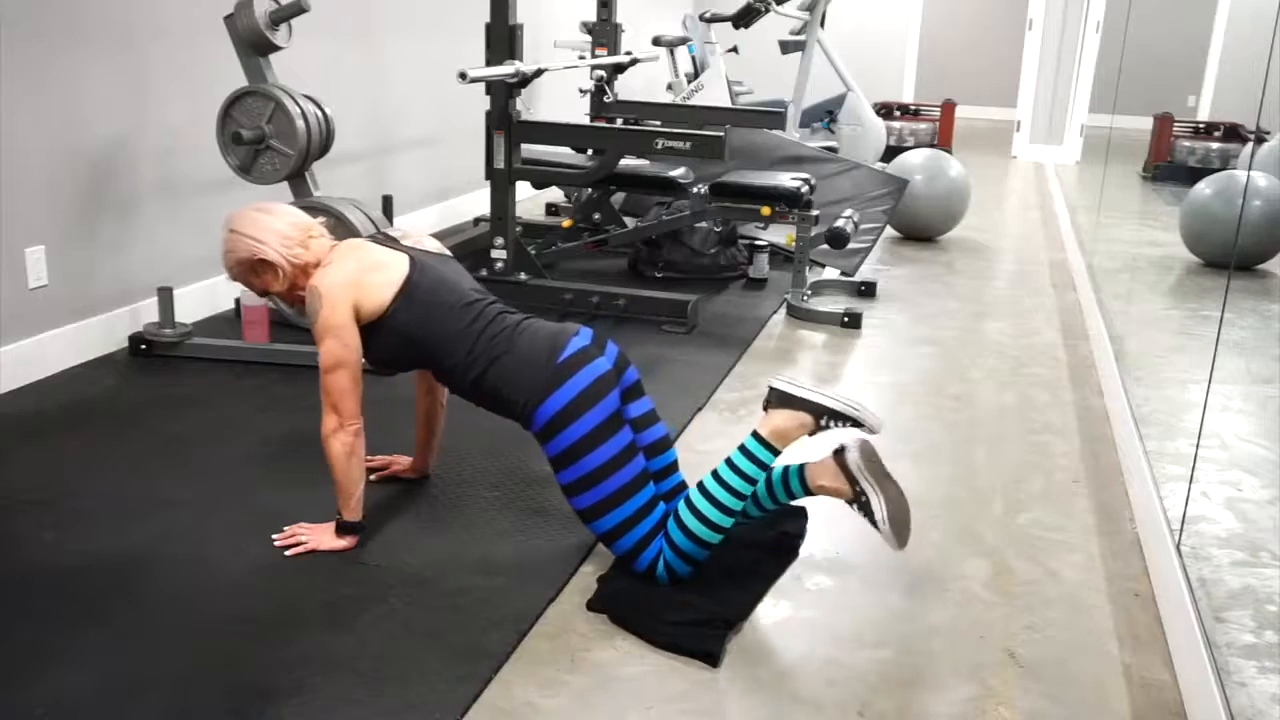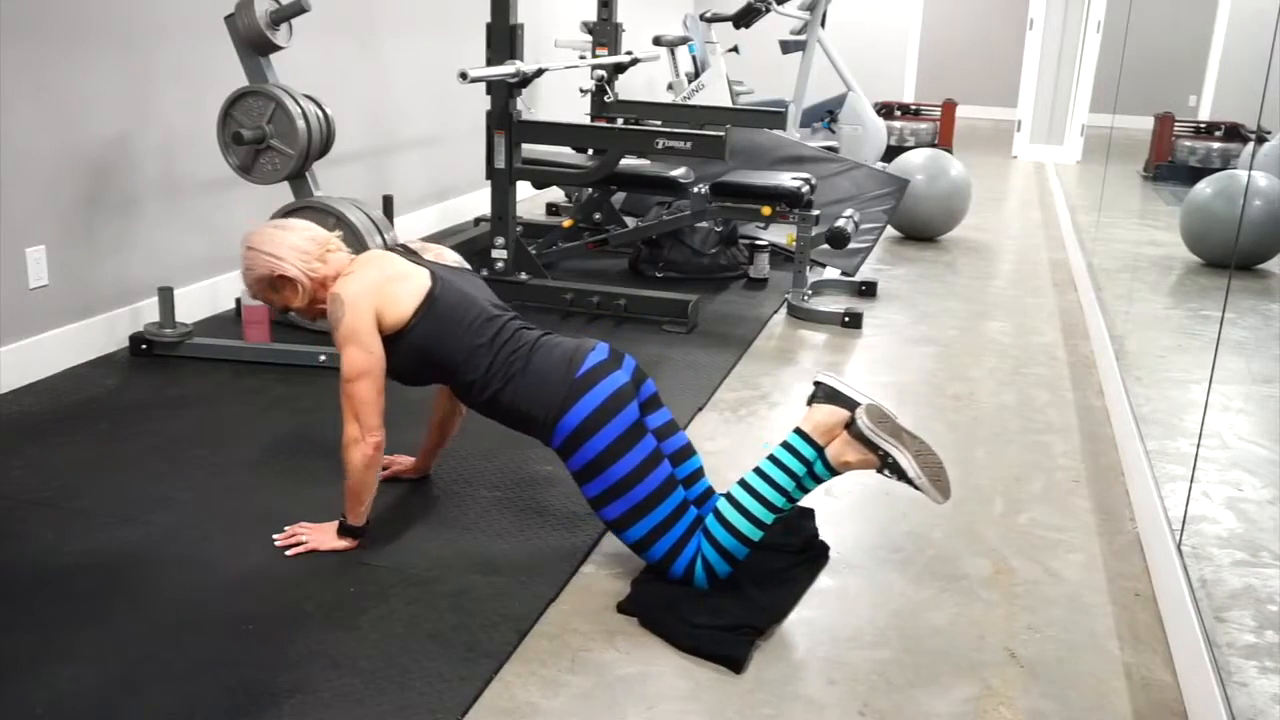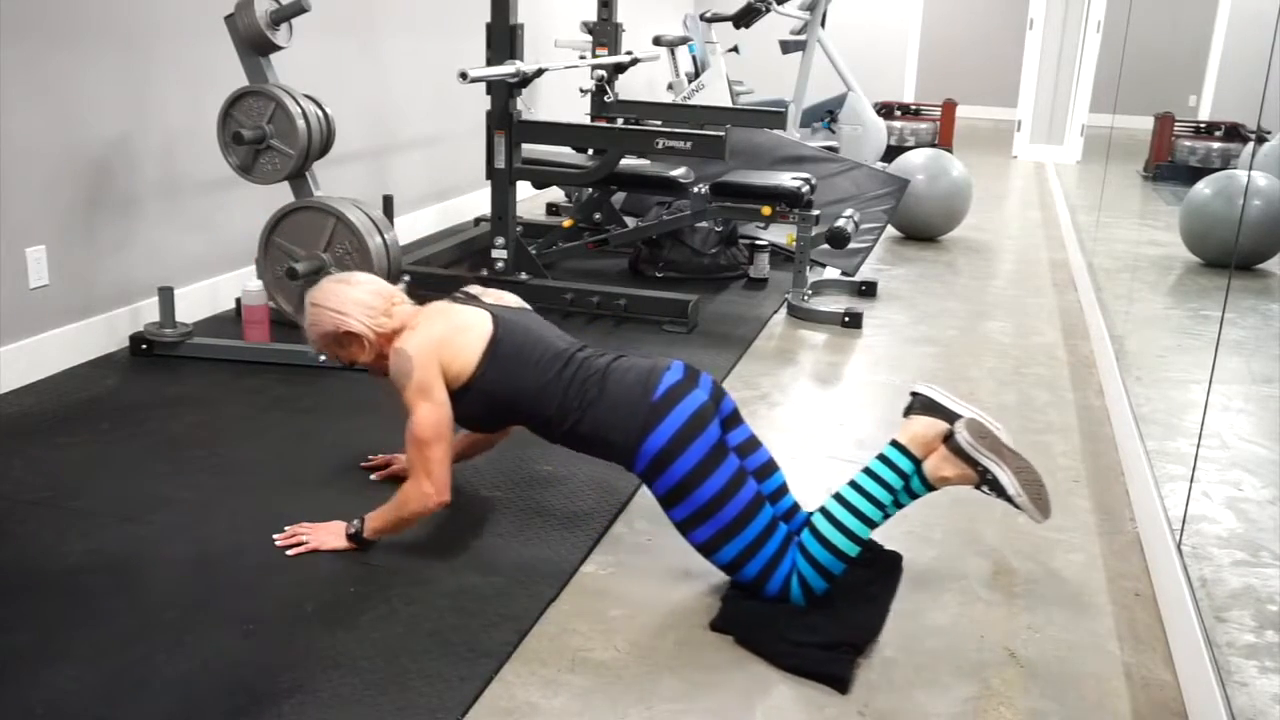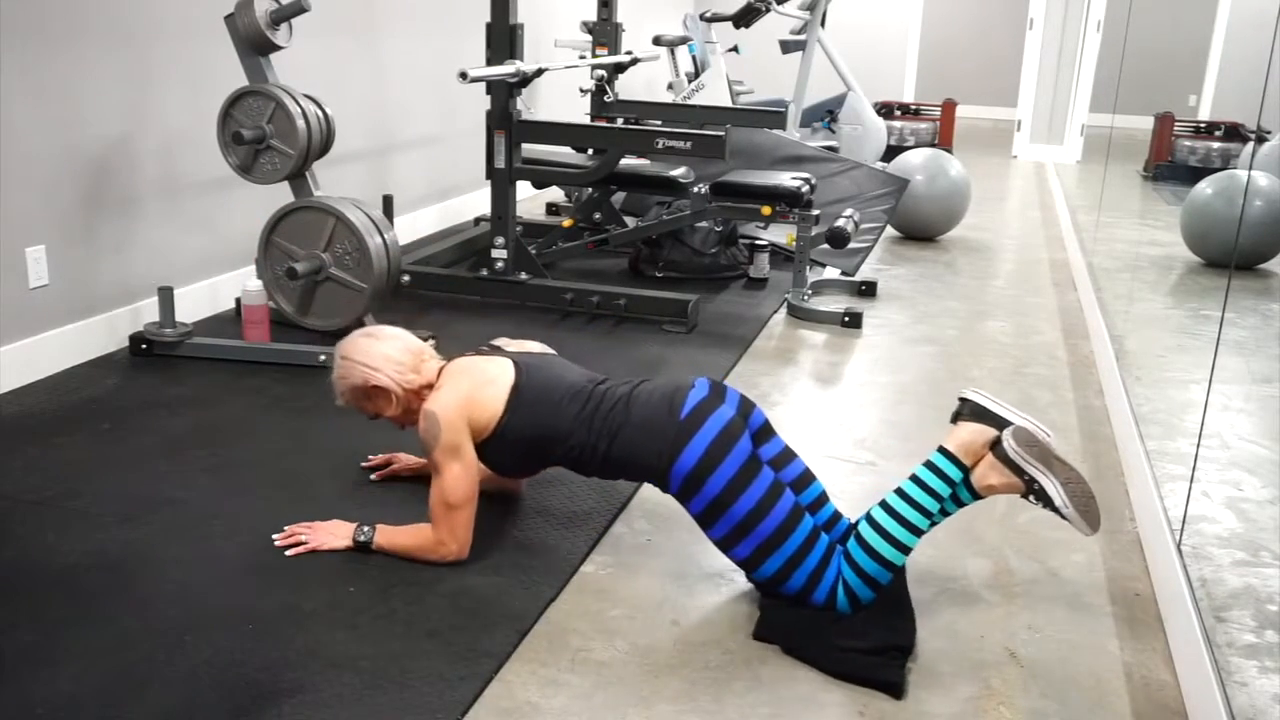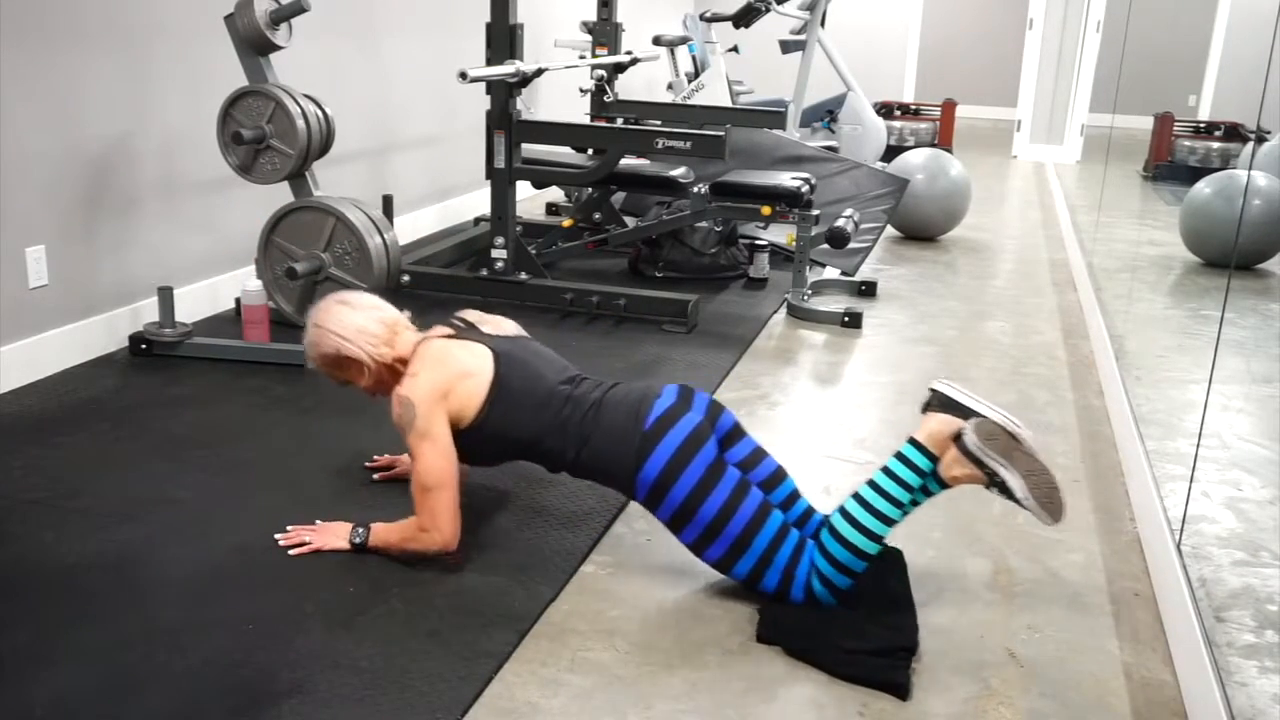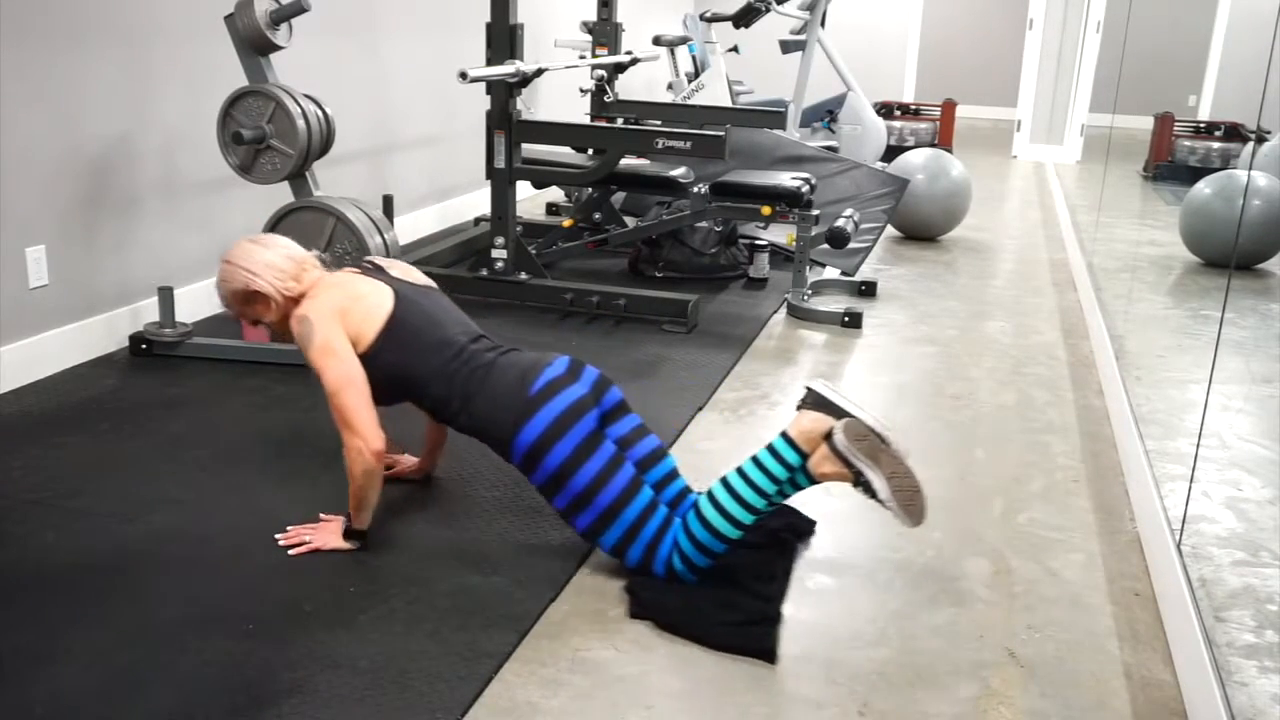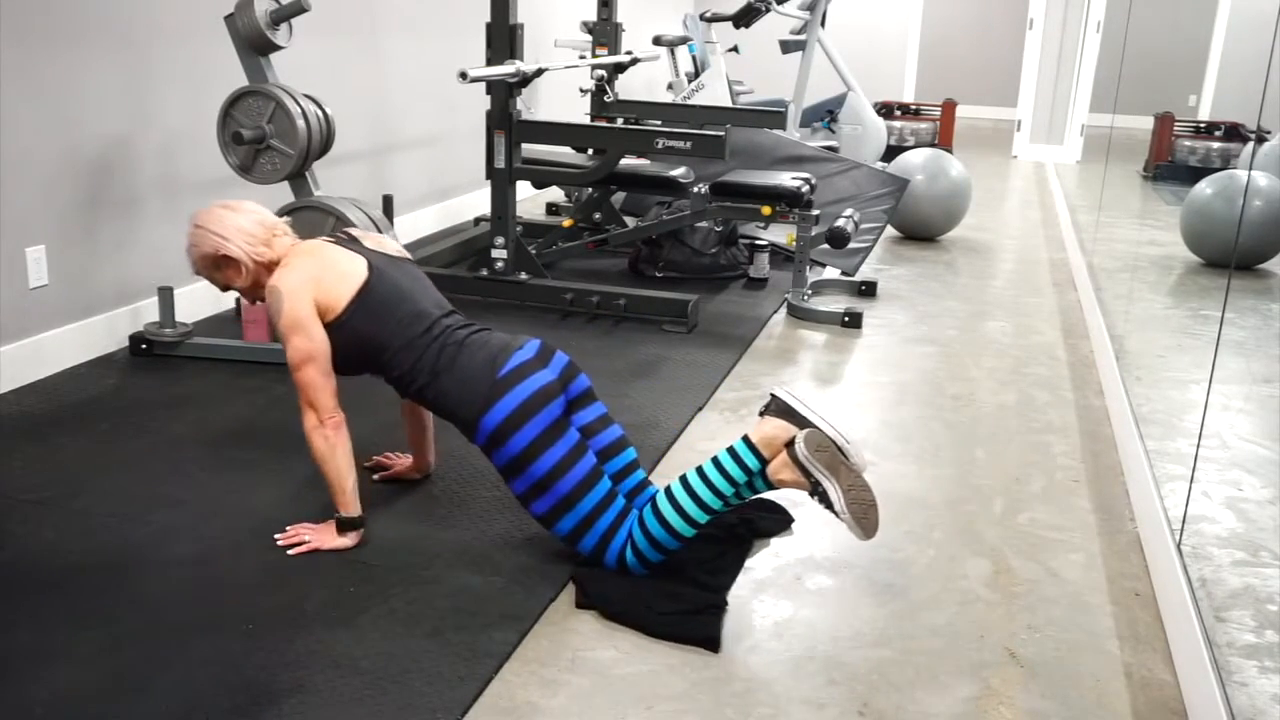
dt=0.7s
person 1, frame 1
left shoulder: (331, 286)
right shoulder: (398, 242)
left elbow: (343, 426)
left wrist: (346, 526)
right wrist: (422, 460)
left hip: (561, 393)
right hip: (589, 356)
left knee: (663, 558)
right knee: (673, 517)
left ankle: (779, 425)
right ankle: (831, 475)
person 1, frame 2
left shoulder: (352, 295)
right shoulder: (416, 253)
left elbow: (363, 438)
left wrist: (348, 528)
right wrist: (424, 462)
left hip: (580, 410)
right hip: (606, 372)
left knee: (700, 563)
right knee: (706, 523)
left ankle: (827, 434)
right ankle: (836, 431)
person 1, frame 3
left shoulder: (413, 351)
right shoulder: (471, 300)
left elbow: (430, 495)
left wrist: (355, 532)
right wrist: (429, 453)
left hip: (660, 433)
right hip: (682, 392)
left knee: (790, 579)
right knee: (794, 543)
left ankle: (925, 447)
right ankle: (931, 440)
person 1, frame 4
left shoulder: (441, 409)
right shoulder: (494, 356)
left elbow: (451, 543)
right elbow: (515, 465)
left wrist: (360, 534)
right wrist: (433, 465)
left hip: (695, 450)
right hip: (713, 407)
left knee: (837, 587)
right knee: (840, 553)
left ankle: (971, 453)
right ankle: (978, 450)
person 1, frame 5
left shoulder: (415, 392)
right shoulder: (471, 323)
left elbow: (438, 536)
left wrist: (356, 534)
right wrist: (427, 459)
left hip: (662, 457)
right hip: (682, 410)
left knee: (811, 578)
right knee: (815, 542)
left ankle: (940, 449)
right ankle: (942, 433)
person 1, frame 6
left shoulder: (314, 314)
right shoulder: (381, 268)
left elbow: (366, 445)
left wrist: (353, 529)
right wrist: (427, 461)
left hip: (544, 423)
right hip: (573, 382)
left knee: (678, 554)
right knee: (690, 520)
left ankle: (809, 444)
right ankle: (815, 432)
person 1, frame 7
left shoulder: (291, 285)
right shoulder: (357, 240)
left elbow: (324, 418)
left wrist: (347, 524)
right wrist: (421, 461)
left hip: (508, 406)
right hip: (541, 365)
left knee: (632, 547)
right knee: (643, 510)
left ankle: (770, 448)
right ankle: (778, 439)
